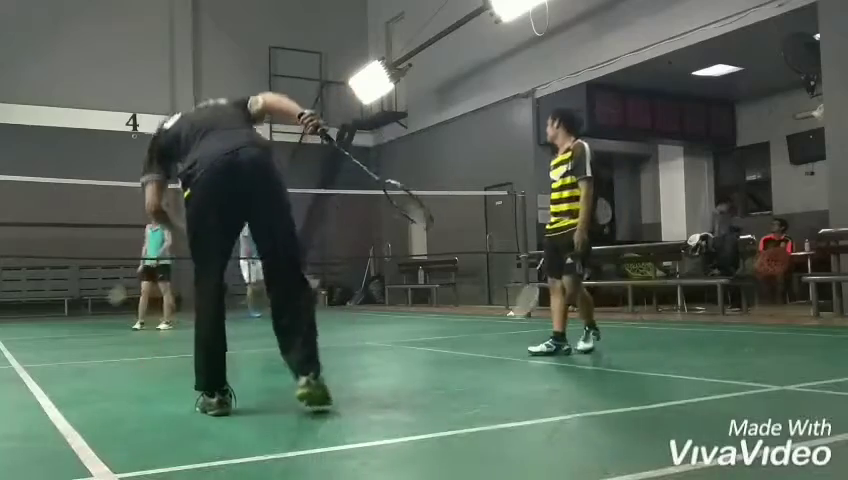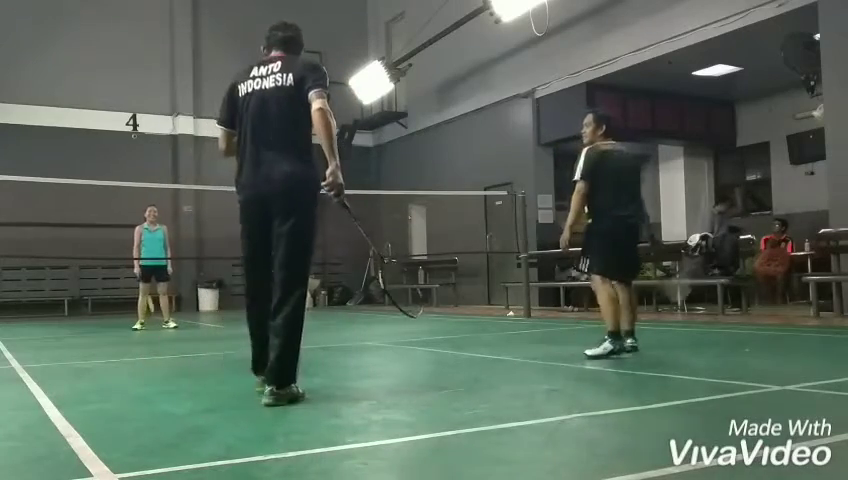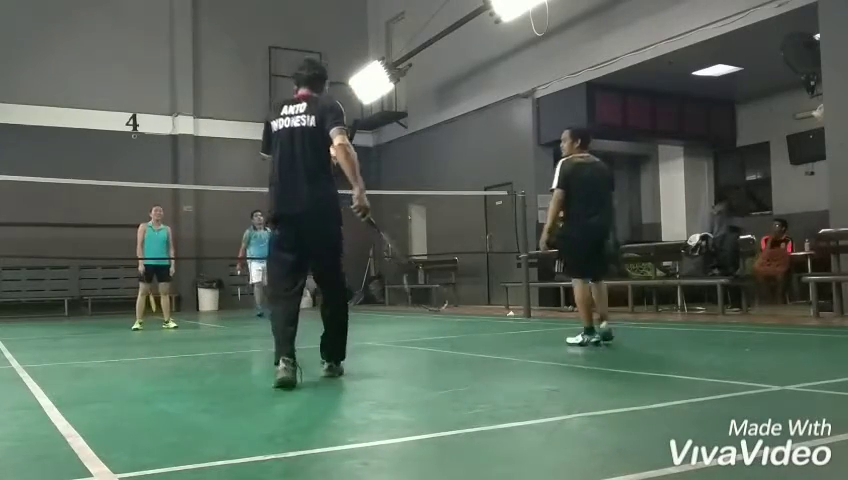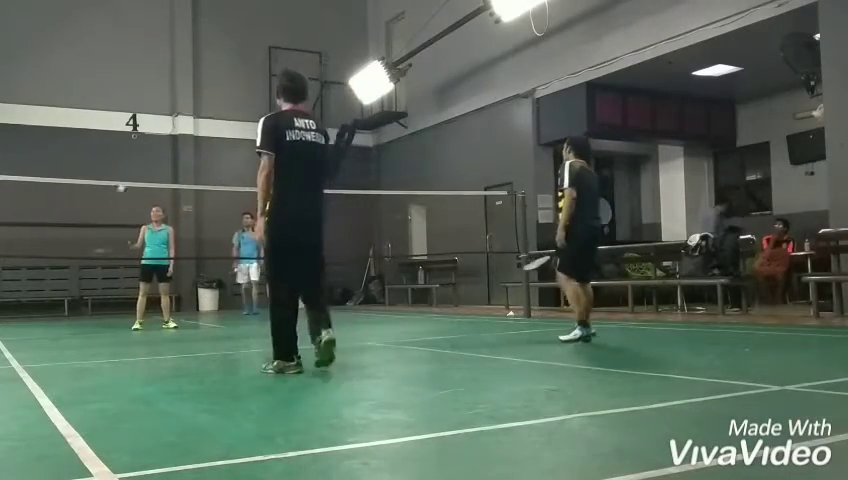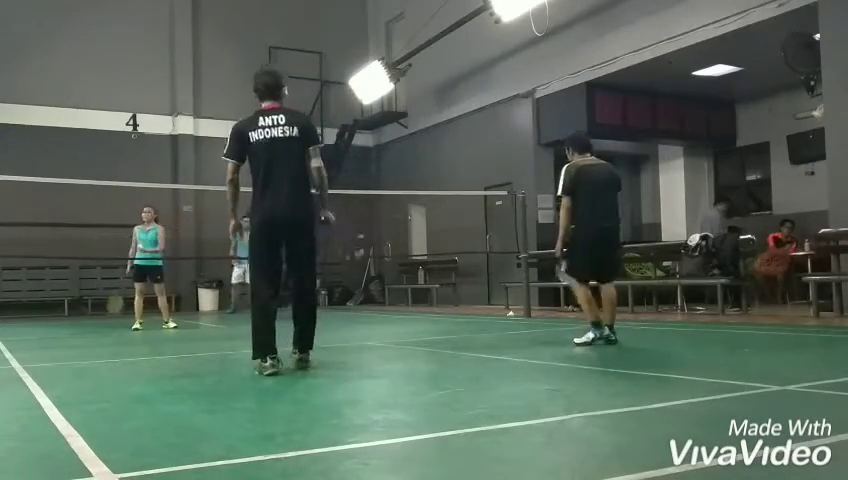
dt=1s
person 1, frame 1
left shoulder: (164, 134)
right shoulder: (228, 107)
left elbow: (153, 205)
right elbow: (264, 100)
left wrist: (178, 225)
right wrist: (299, 115)
left hip: (205, 174)
right hip: (256, 162)
left knee: (208, 288)
right knee: (287, 277)
left ankle: (213, 391)
right ankle: (308, 374)
person 1, frame 2
left shoulder: (240, 81)
right shoulder: (308, 69)
left elbow: (225, 146)
right elbow: (319, 110)
right wrist: (334, 164)
left hip: (252, 190)
right hip: (294, 185)
left knee: (257, 285)
right knee: (289, 284)
left ankle: (264, 371)
right ankle: (279, 382)
person 1, frame 3
left shoulder: (274, 114)
right shoulder: (327, 106)
right elbow: (341, 145)
right wrist: (358, 189)
left hip: (284, 212)
right hip: (321, 210)
left knee: (283, 289)
right knee: (332, 287)
left ankle: (285, 359)
right ankle: (332, 359)
person 1, frame 4
left shoulder: (273, 122)
right shoulder: (320, 130)
left elbow: (266, 171)
left wrist: (262, 215)
left hip: (284, 217)
right hip: (313, 216)
left knee: (282, 287)
right knee: (311, 281)
left ankle: (287, 357)
right ankle: (322, 331)
person 1, frame 5
left shoulder: (243, 128)
right shoulder: (302, 121)
left elbow: (231, 177)
right elbow: (317, 168)
left wrist: (233, 215)
right wrist: (325, 206)
left hip: (264, 216)
right hip: (300, 214)
left knee: (264, 288)
right knee: (304, 284)
left ankle: (267, 356)
right ankle: (302, 350)
person 2, frame 1
left shoulder: (580, 149)
right shoulder: (556, 158)
left elbow: (586, 190)
left wrist: (582, 228)
left hip: (574, 230)
right hip: (554, 231)
left knee: (571, 284)
right knee: (555, 284)
left ankle: (591, 328)
right ankle: (559, 340)
person 2, frame 2
left shoulder: (591, 152)
right shoulder: (629, 157)
left elbow: (581, 192)
right elbow: (637, 196)
left wrist: (568, 228)
right wrist: (646, 227)
left hip: (604, 225)
right hip: (629, 224)
left knee: (600, 279)
right knee: (623, 281)
left ankle: (614, 338)
right ankle: (629, 337)
person 2, frame 3
left shoulder: (566, 165)
right shoulder: (603, 167)
left elbow: (558, 199)
right elbow: (610, 201)
left wrist: (547, 231)
right wrist: (610, 230)
left hip: (576, 231)
right hip: (601, 230)
left knee: (579, 280)
right knee: (597, 278)
left ankle: (589, 333)
right ankle: (604, 322)
person 2, frame 4
left shoulder: (570, 166)
right shoulder: (591, 173)
left elbow: (570, 197)
left wrist: (561, 228)
left hip: (577, 230)
right hip: (592, 229)
left knee: (564, 276)
right knee: (583, 280)
left ankle: (583, 325)
right ankle: (585, 327)
person 2, frame 5
left shoulder: (571, 169)
right shoulder: (609, 169)
left elbow: (566, 206)
right elbow: (615, 199)
left wrist: (561, 238)
left hip: (585, 232)
right hip: (610, 231)
left knee: (578, 281)
right knee: (607, 281)
left ankle: (596, 327)
right ankle: (609, 330)
